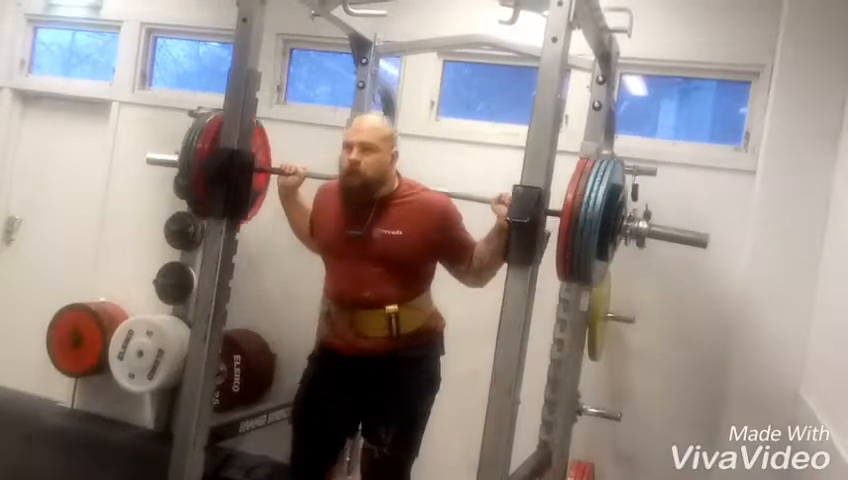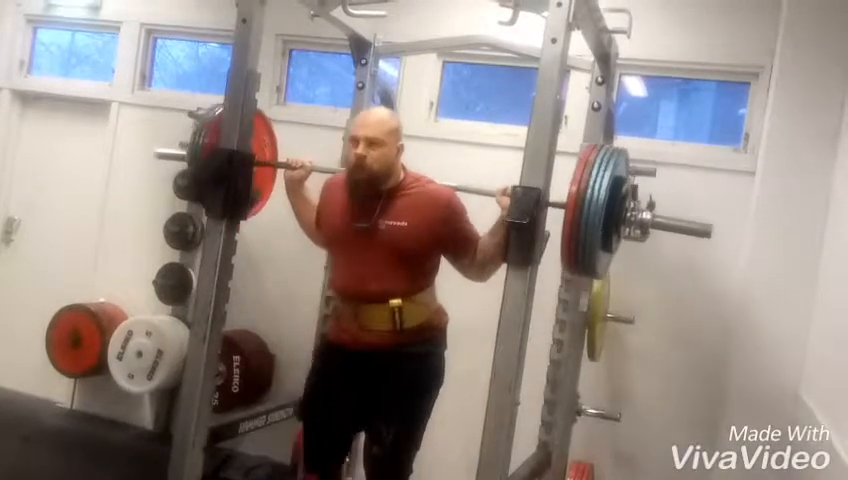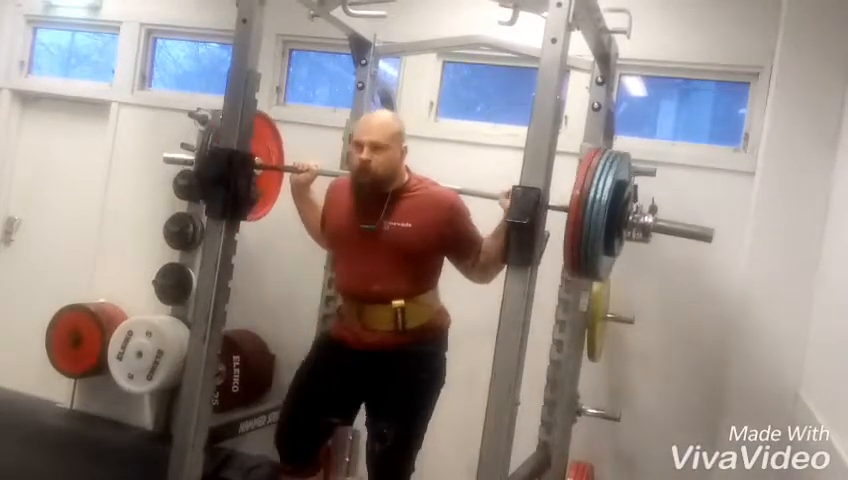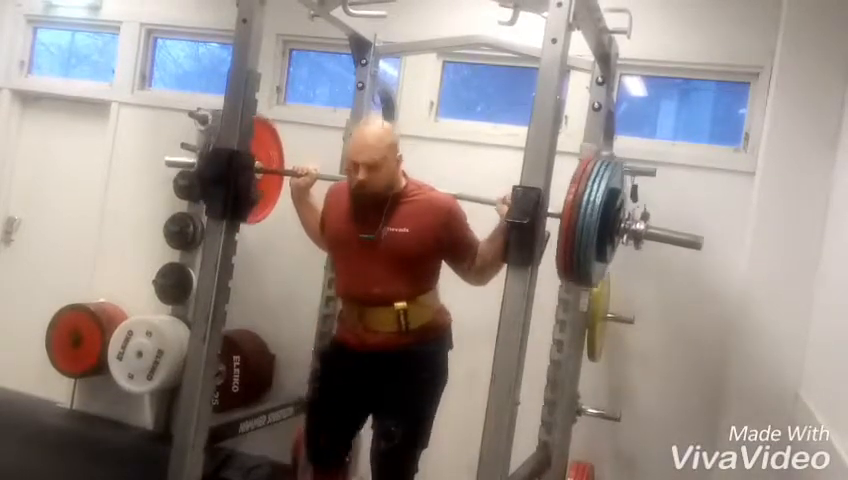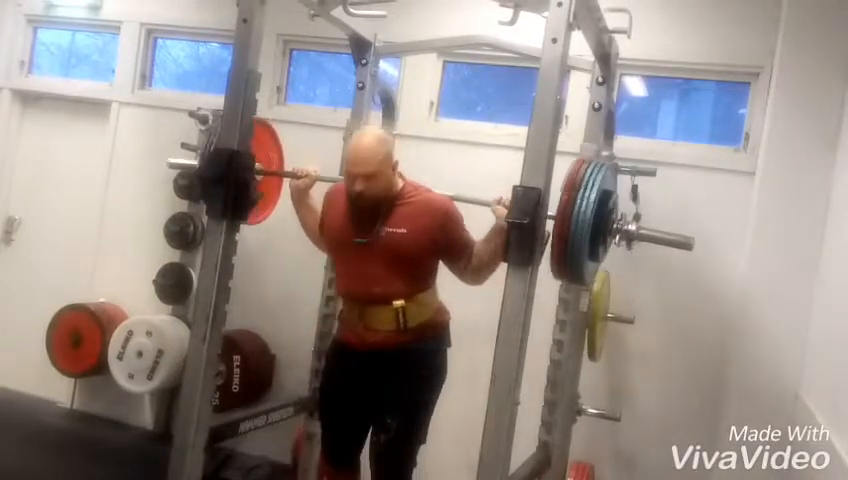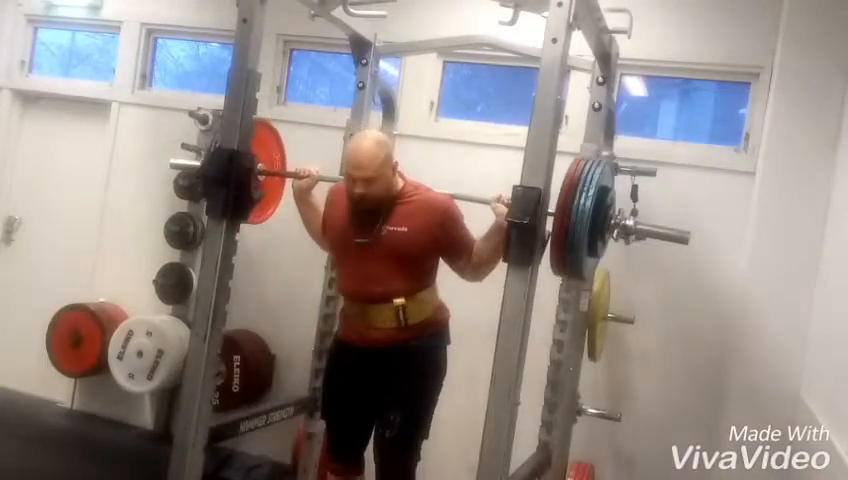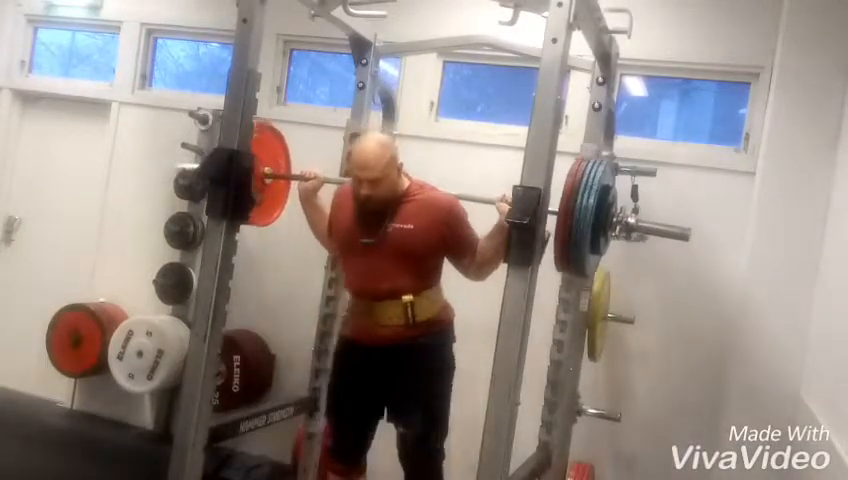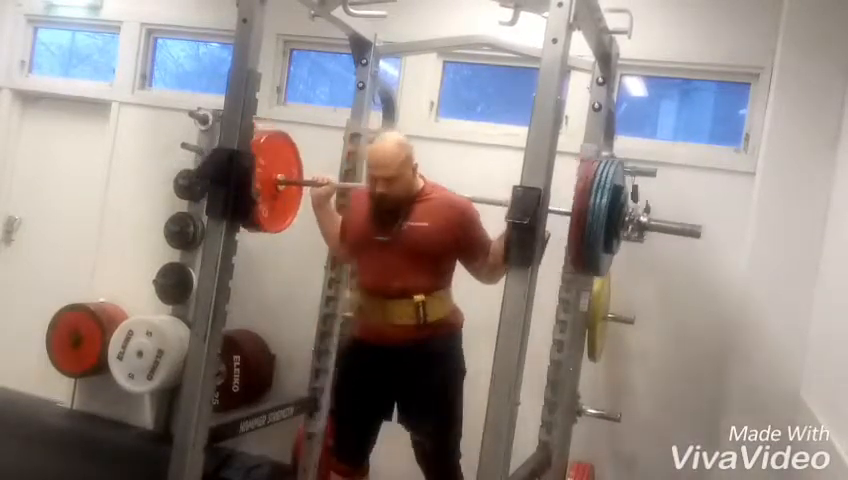
dt=0.2s
person 1, frame 1
left shoulder: (431, 209)
right shoulder: (328, 197)
left elbow: (474, 272)
left wrist: (504, 229)
right wrist: (288, 193)
left hip: (404, 356)
right hip: (337, 348)
person 1, frame 2
left shoulder: (436, 202)
right shoulder: (335, 190)
left elbow: (477, 266)
left wrist: (508, 222)
right wrist: (295, 187)
left hip: (408, 352)
right hip: (342, 342)
person 1, frame 3
left shoulder: (439, 204)
right shoulder: (339, 192)
left elbow: (480, 268)
left wrist: (511, 224)
right wrist: (300, 189)
left hip: (410, 351)
right hip: (345, 340)
right knee: (294, 438)
person 1, frame 4
left shoulder: (437, 209)
right shoulder: (339, 196)
left elbow: (477, 271)
left wrist: (506, 229)
right wrist: (301, 195)
left hip: (413, 353)
right hip: (349, 343)
right knee: (323, 450)
person 1, frame 5
left shoulder: (434, 210)
right shoulder: (337, 199)
left elbow: (473, 271)
left wrist: (502, 230)
right wrist: (300, 196)
left hip: (412, 350)
right hip: (351, 342)
person 1, frame 6
left shoulder: (435, 208)
right shoulder: (338, 198)
left elbow: (473, 267)
left wrist: (501, 228)
right wrist: (303, 195)
left hip: (413, 347)
right hip: (352, 340)
right knee: (341, 451)
person 1, frame 7
left shoulder: (439, 207)
right shoulder: (345, 199)
left elbow: (476, 267)
left wrist: (504, 228)
right wrist: (309, 198)
left hip: (421, 344)
right hip: (359, 339)
right knee: (343, 449)
person 1, frame 8
left shoulder: (453, 209)
right shoulder: (359, 202)
left elbow: (487, 270)
right wrist: (321, 203)
left hip: (430, 347)
right hip: (368, 341)
right knee: (347, 448)
